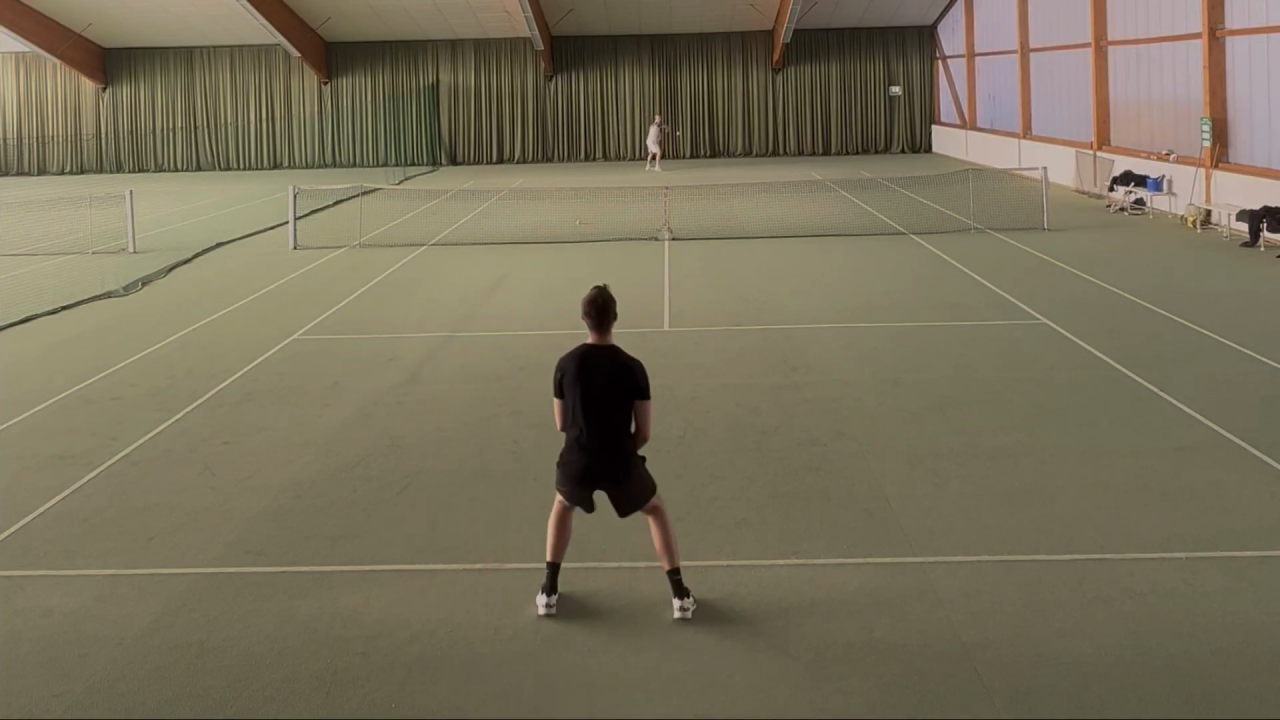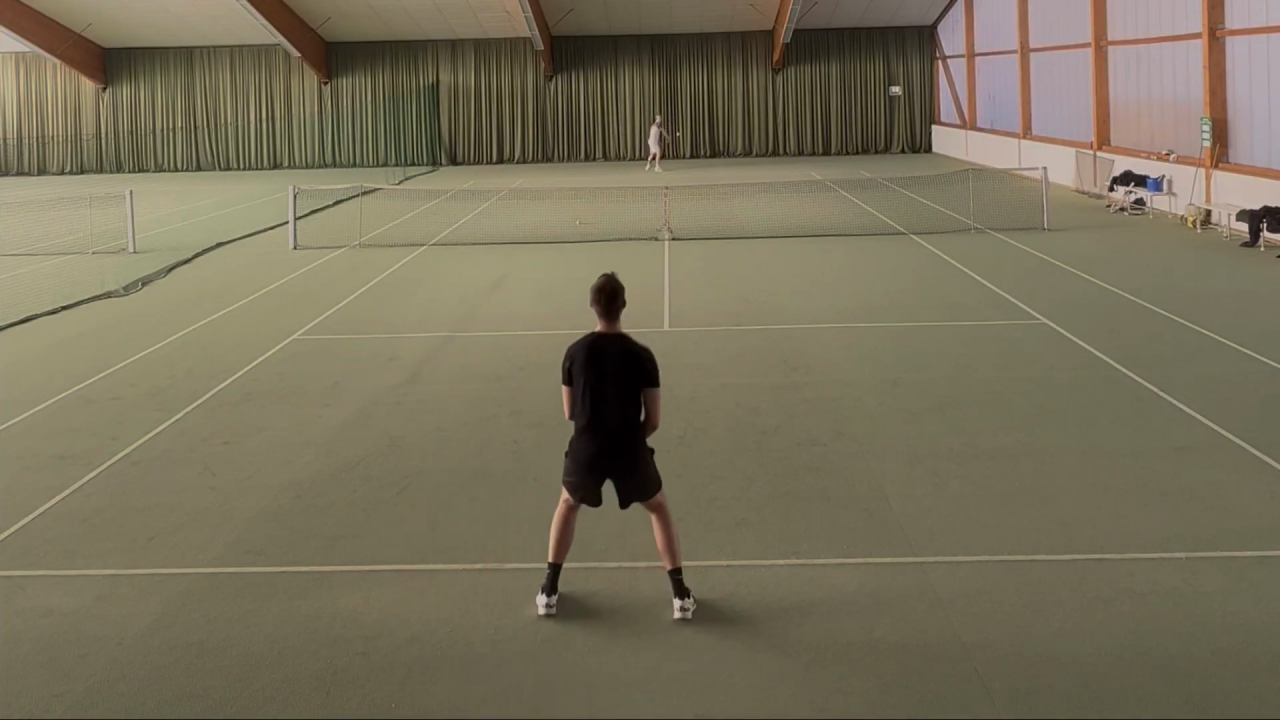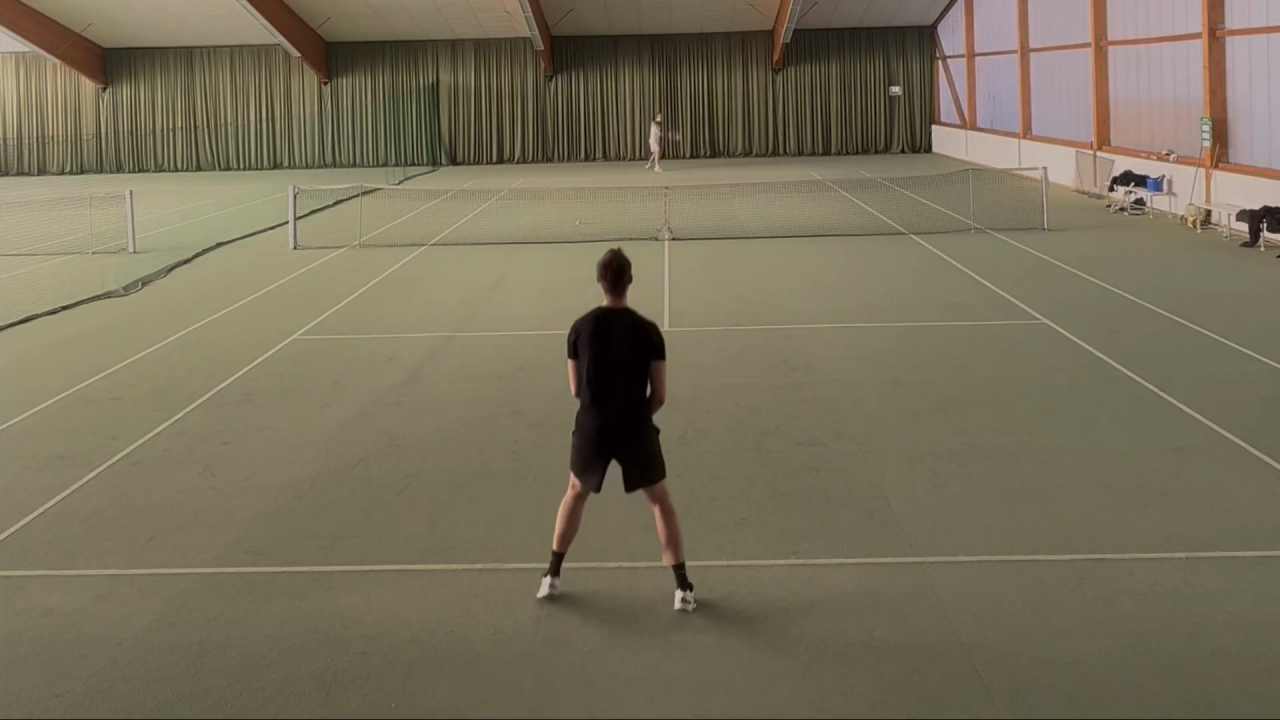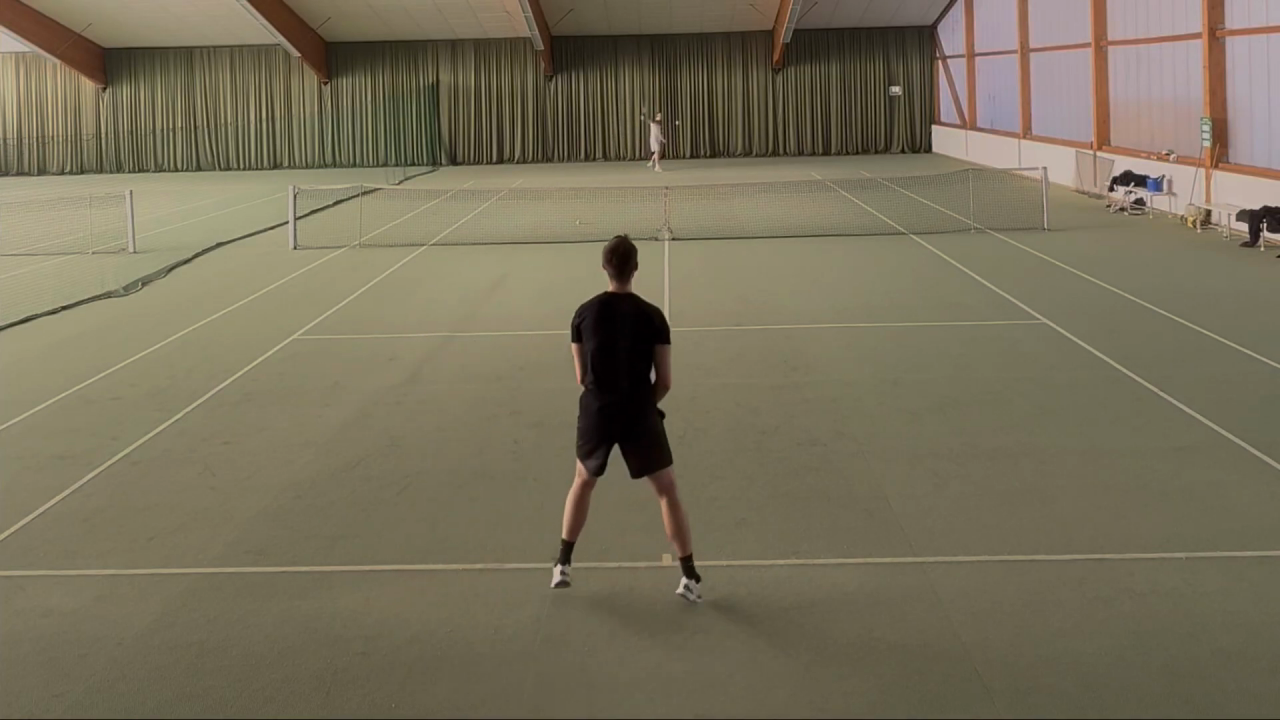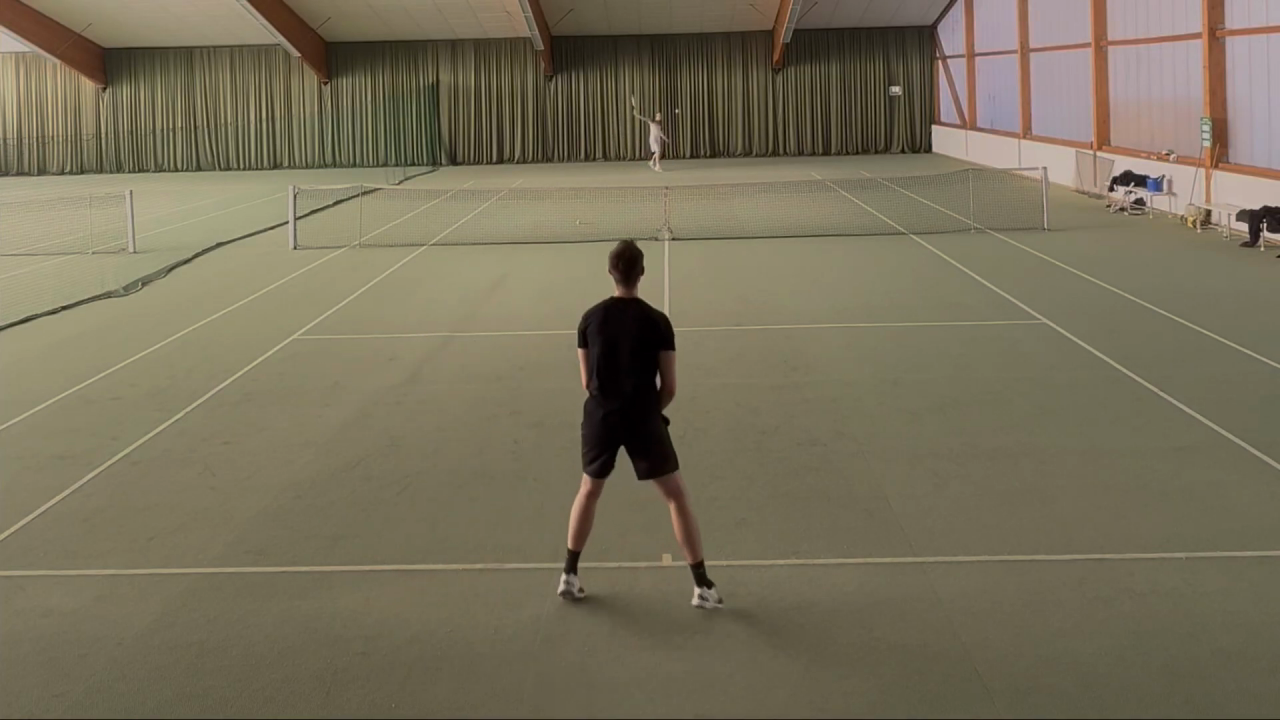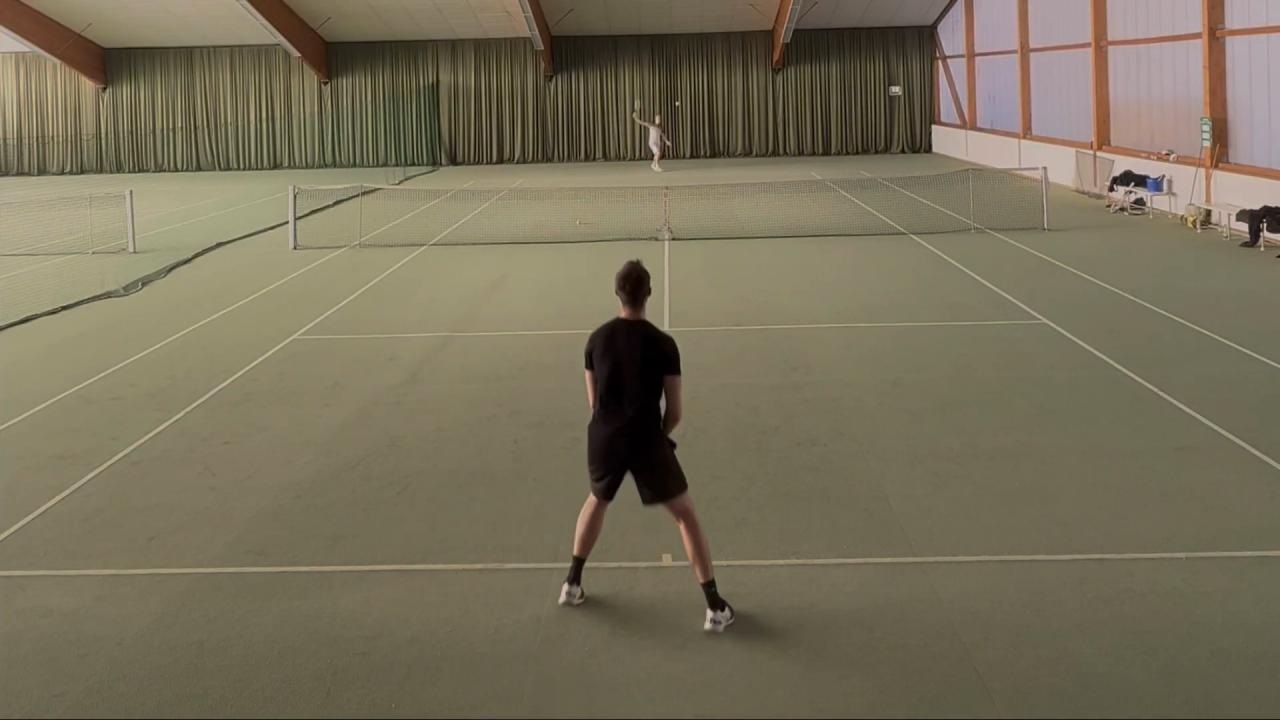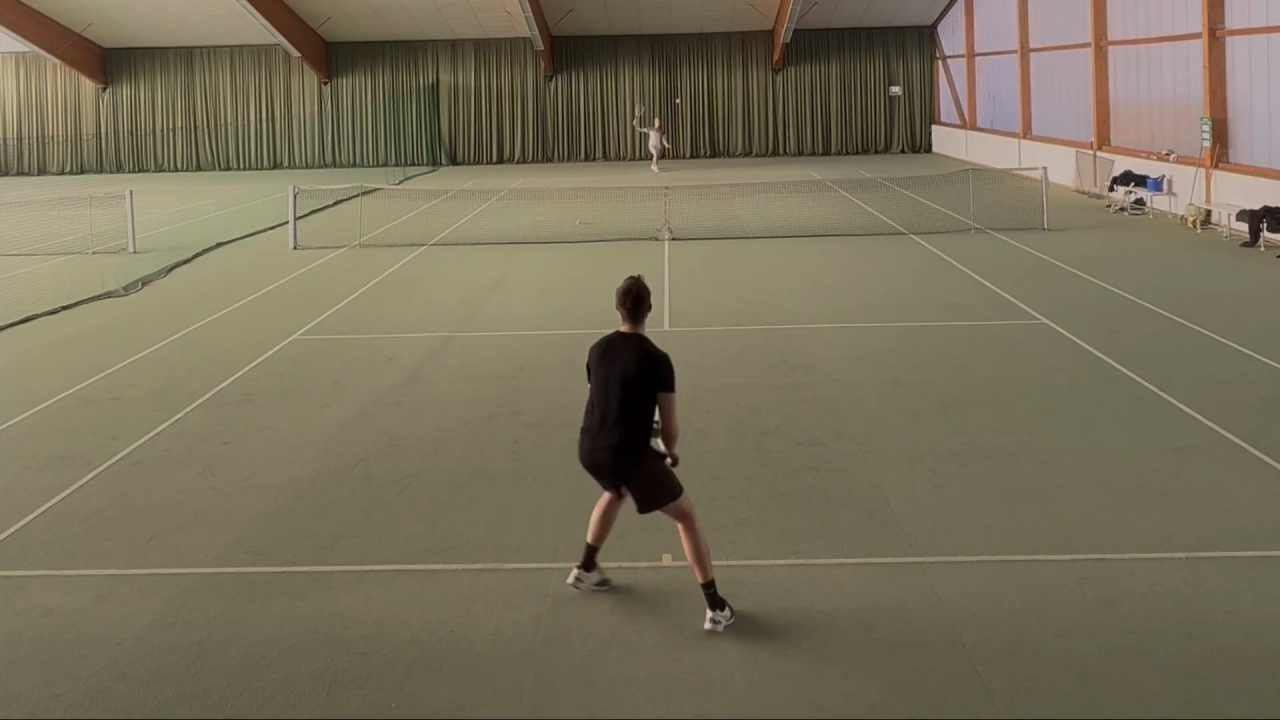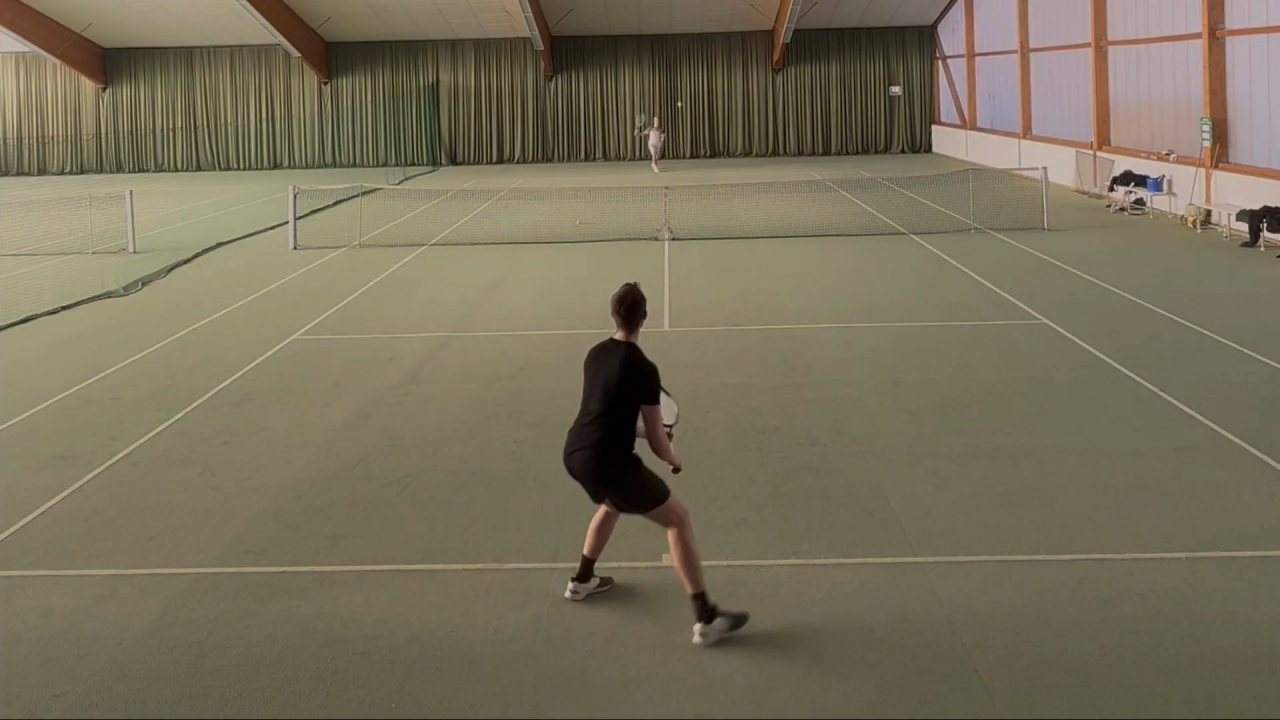
dt=0.1s
person 1, frame 1
left shoulder: (566, 364)
right shoulder: (632, 368)
left elbow: (561, 424)
right elbow: (643, 433)
left hip: (577, 462)
right hip: (622, 463)
left knee: (561, 508)
right knee: (656, 512)
left ankle: (549, 591)
right ankle: (680, 595)
person 1, frame 2
left shoulder: (575, 352)
right shoulder: (642, 356)
left elbow: (571, 413)
right elbow: (653, 419)
left hip: (586, 452)
right hip: (629, 452)
left knee: (567, 505)
right knee: (659, 509)
left ankle: (549, 592)
right ankle: (681, 595)
person 1, frame 3
left shoulder: (580, 328)
right shoulder: (648, 331)
left elbow: (576, 389)
right elbow: (659, 395)
left hip: (591, 428)
right hip: (636, 431)
left knee: (576, 494)
right knee: (661, 501)
left ankle: (552, 576)
right ankle: (683, 587)
person 1, frame 4
left shoulder: (584, 313)
right shoulder: (652, 317)
left elbow: (580, 376)
right elbow: (664, 382)
left hip: (594, 414)
right hip: (638, 415)
left knee: (584, 482)
right knee: (667, 492)
left ankle: (563, 564)
right ankle: (689, 576)
person 1, frame 5
left shoulder: (591, 318)
right shoulder: (658, 321)
left elbow: (587, 382)
right elbow: (669, 387)
left hip: (599, 418)
right hip: (642, 420)
left knee: (589, 490)
right knee: (676, 497)
left ankle: (570, 574)
right ankle: (702, 585)
person 1, frame 6
left shoulder: (598, 338)
right shoulder: (663, 345)
left elbow: (595, 400)
right elbow: (674, 412)
right wrist: (662, 439)
left hip: (602, 441)
right hip: (645, 443)
left knee: (598, 499)
right knee: (687, 517)
left ankle: (571, 584)
right ankle: (715, 606)
person 1, frame 7
left shoulder: (597, 349)
right shoulder: (657, 360)
right elbow: (670, 426)
right wrist: (671, 452)
left hip: (590, 448)
right hip: (629, 452)
left knee: (615, 492)
right knee: (685, 517)
left ankle: (585, 568)
right ankle: (715, 607)
person 1, frame 8
left shoulder: (594, 354)
right shoulder: (643, 369)
right elbow: (654, 437)
left wrist: (651, 423)
right wrist: (673, 460)
left hip: (576, 455)
right hip: (608, 460)
left knee: (616, 503)
right knee: (679, 521)
left ankle: (582, 579)
right ankle: (706, 617)
